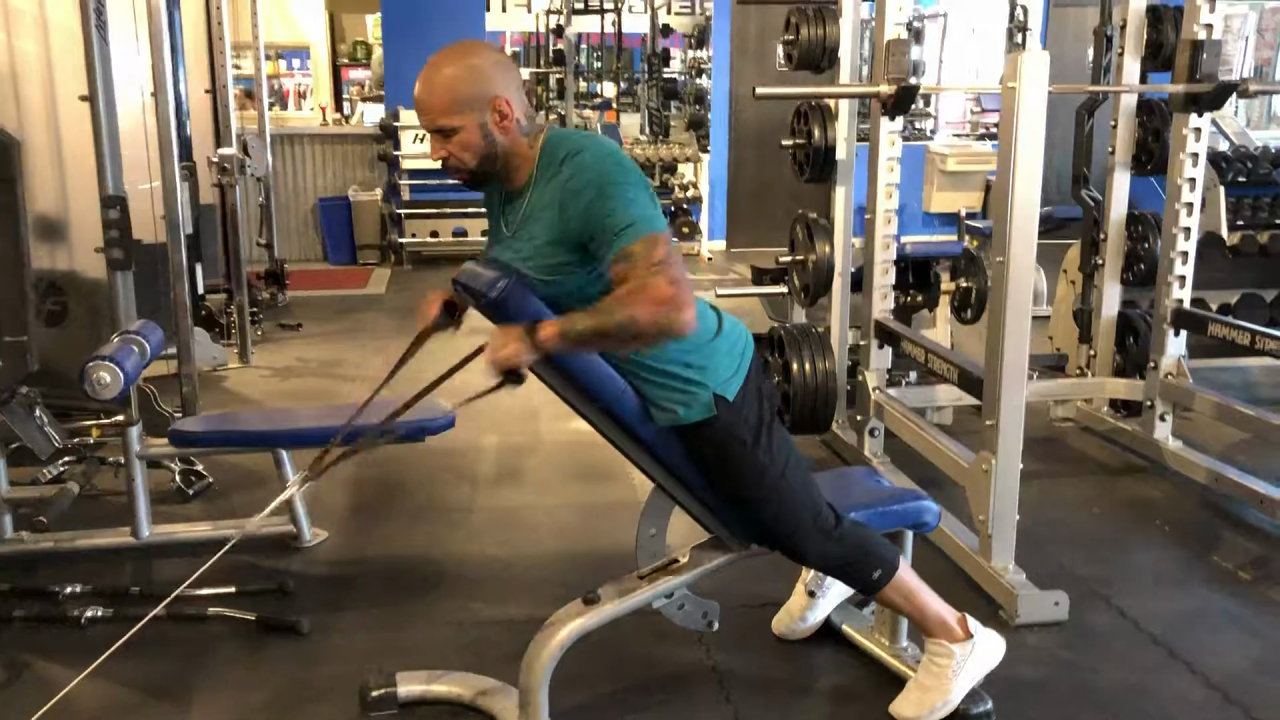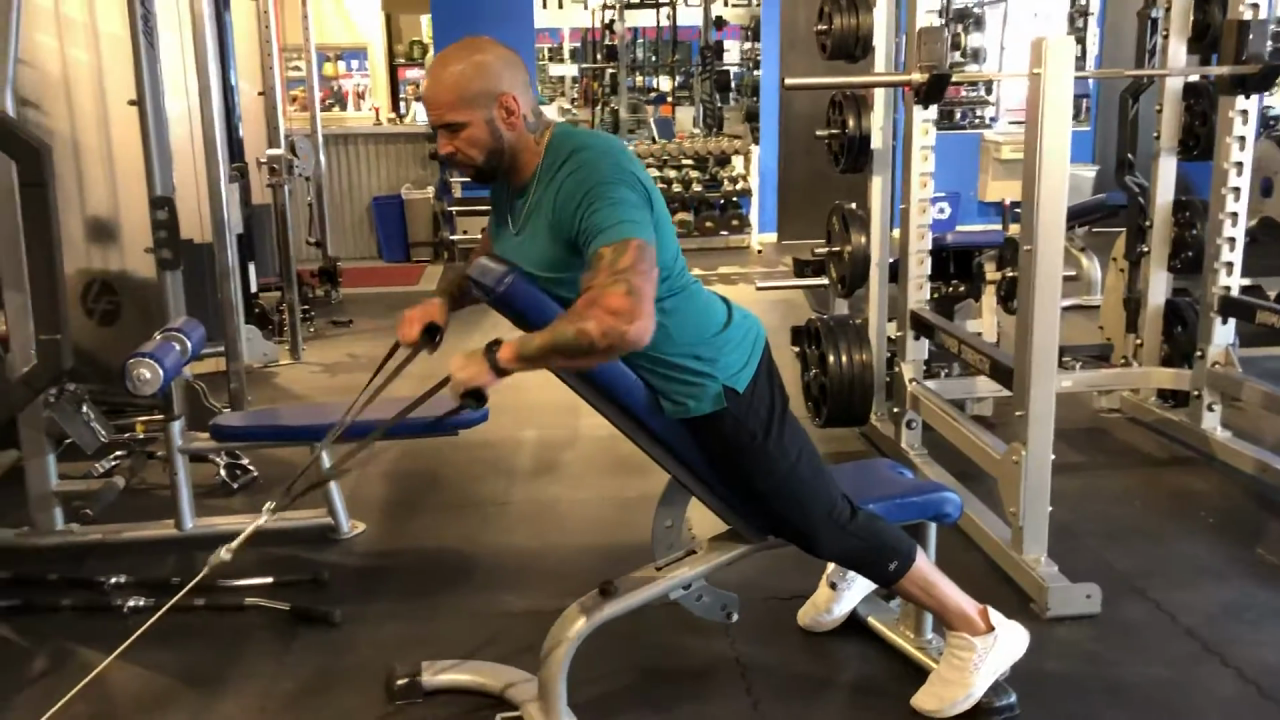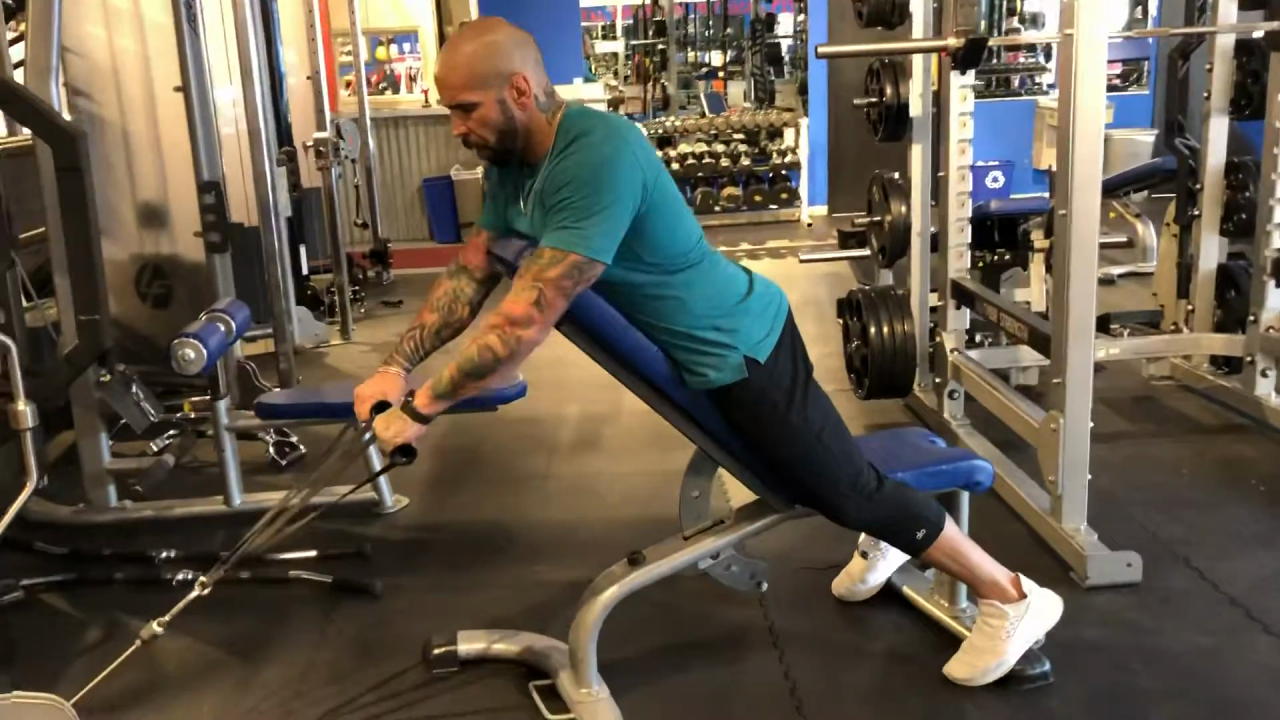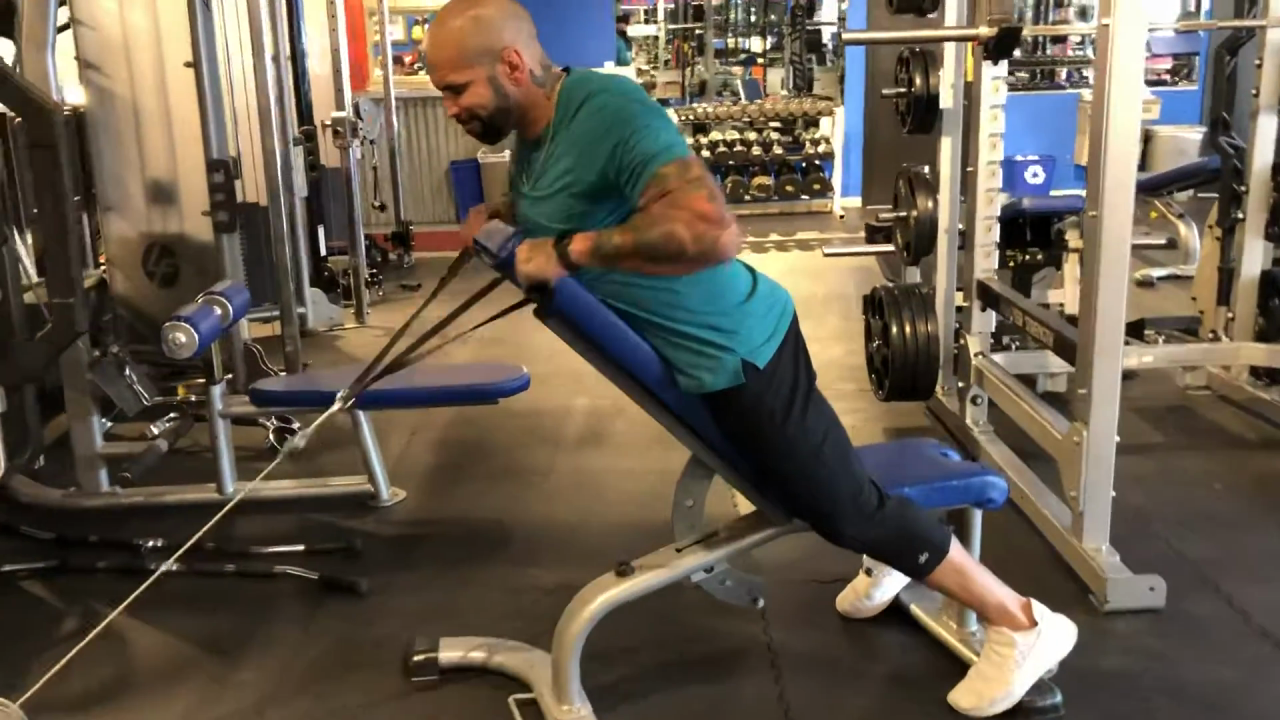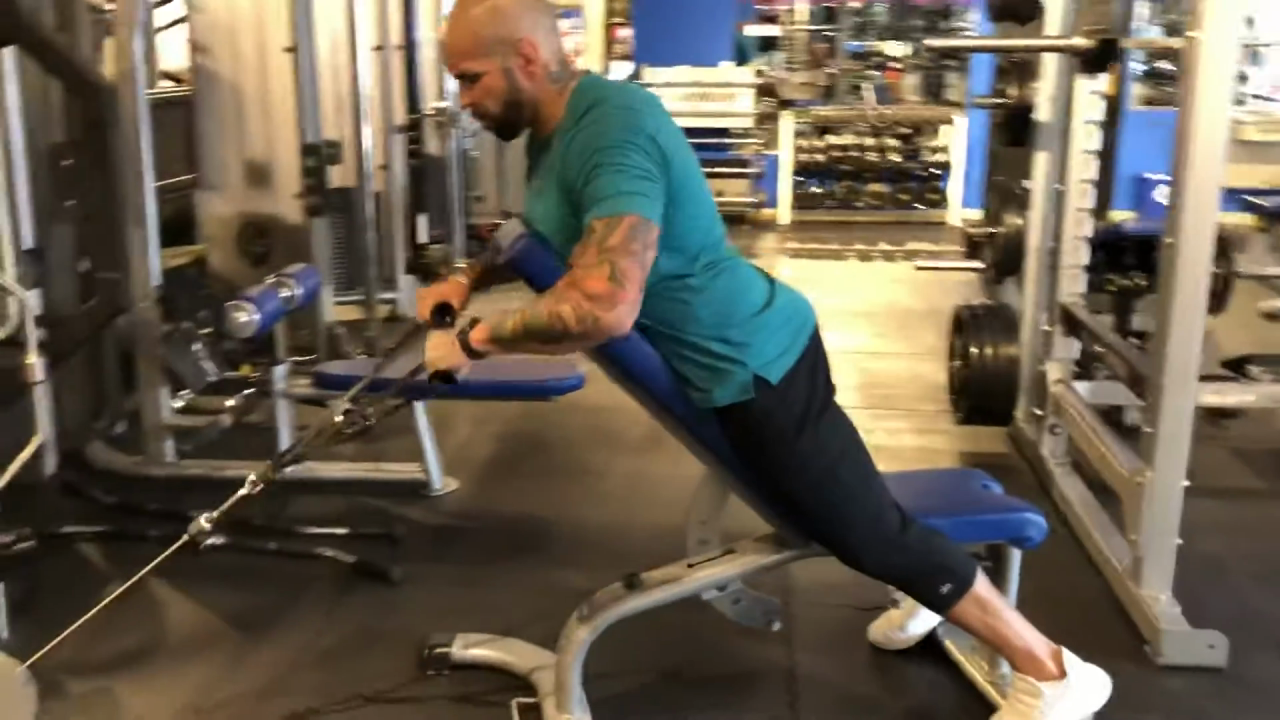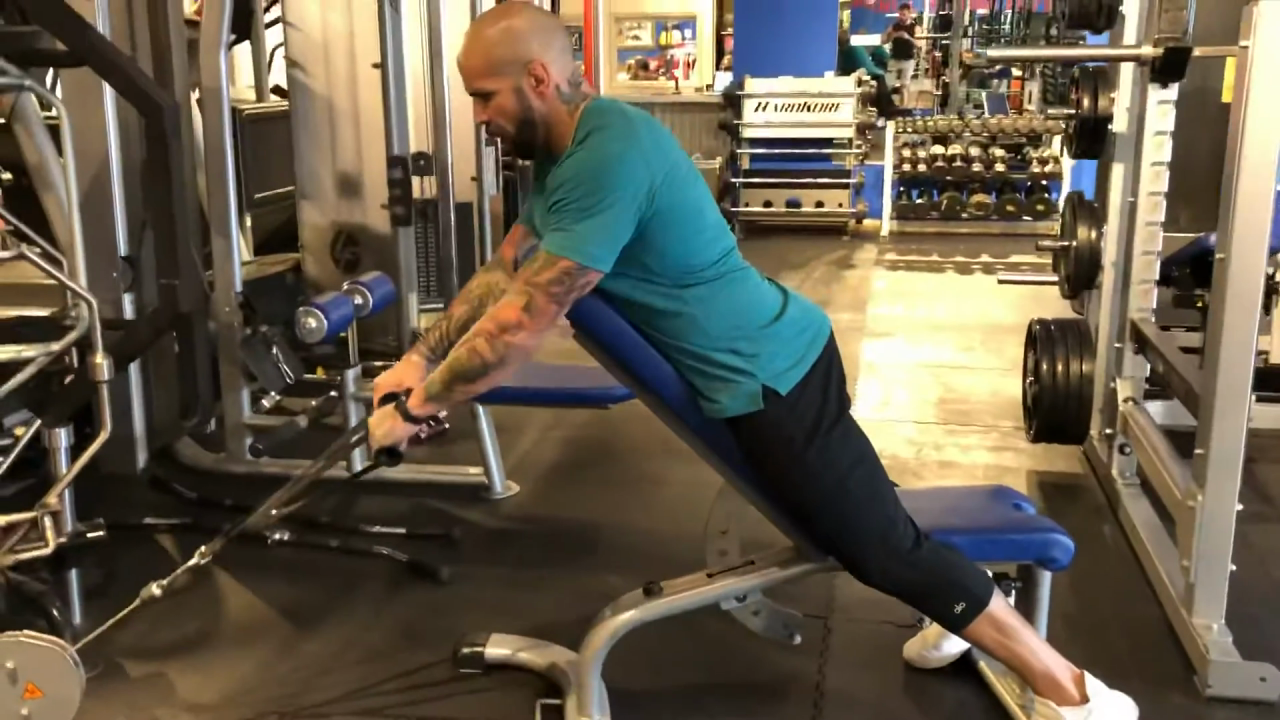
dt=0.7s
person 1, frame 1
left shoulder: (586, 172)
right shoulder: (505, 179)
left elbow: (672, 310)
left wrist: (541, 336)
right wrist: (464, 288)
left hip: (699, 385)
right hip: (652, 388)
left knee: (803, 525)
left ankle: (959, 638)
right ankle: (825, 576)
person 1, frame 2
left shoulder: (592, 172)
right shoulder: (512, 177)
left elbow: (624, 323)
right elbow: (495, 254)
left wrist: (498, 358)
right wrist: (444, 301)
left hip: (710, 377)
right hip: (672, 379)
left knee: (817, 515)
left ankle: (981, 629)
right ankle: (849, 568)
person 1, frame 3
left shoulder: (598, 158)
right shoulder: (514, 164)
left elbow: (525, 320)
right elbow: (470, 275)
left wrist: (421, 408)
right wrist: (398, 364)
left hip: (737, 347)
right hip: (693, 347)
left knee: (845, 486)
right knee: (813, 471)
left ankle: (1013, 598)
right ankle: (884, 540)
person 1, frame 4
left shoulder: (608, 111)
right shoulder: (533, 131)
left elbow: (713, 233)
left wrist: (567, 251)
right wrist: (500, 218)
left hip: (732, 348)
right hip: (699, 348)
left knee: (844, 505)
left ankle: (1024, 625)
right ankle: (889, 558)
person 1, frame 5
left shoulder: (611, 131)
right shoulder: (557, 130)
left elbow: (606, 306)
right elbow: (552, 243)
left wrist: (476, 338)
right wrist: (470, 278)
left hip: (752, 365)
right hip: (738, 351)
left knee: (866, 531)
right ankle: (929, 593)
person 1, frame 6
left shoulder: (606, 159)
right shoulder: (569, 148)
left elbow: (521, 324)
right elbow: (508, 270)
left wrist: (416, 408)
right wrist: (421, 357)
left hip: (768, 378)
right hip: (765, 359)
left knee: (883, 548)
right knee: (864, 523)
right ankle: (972, 607)
